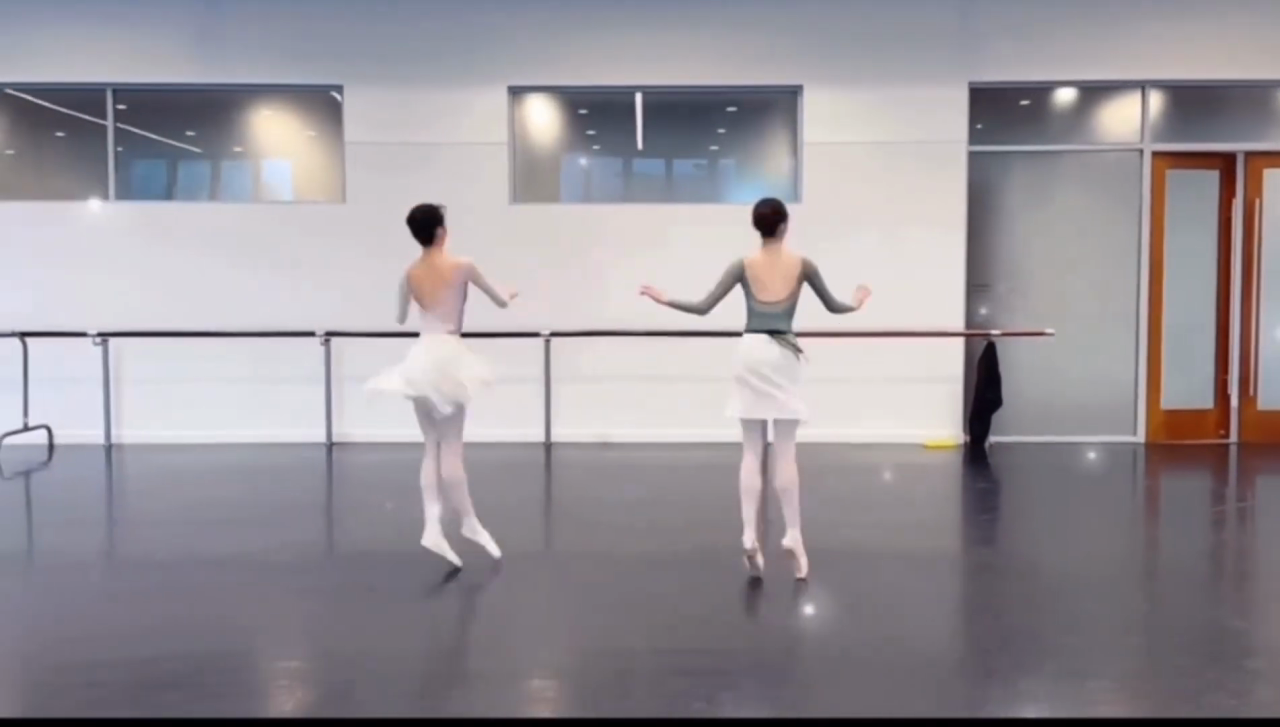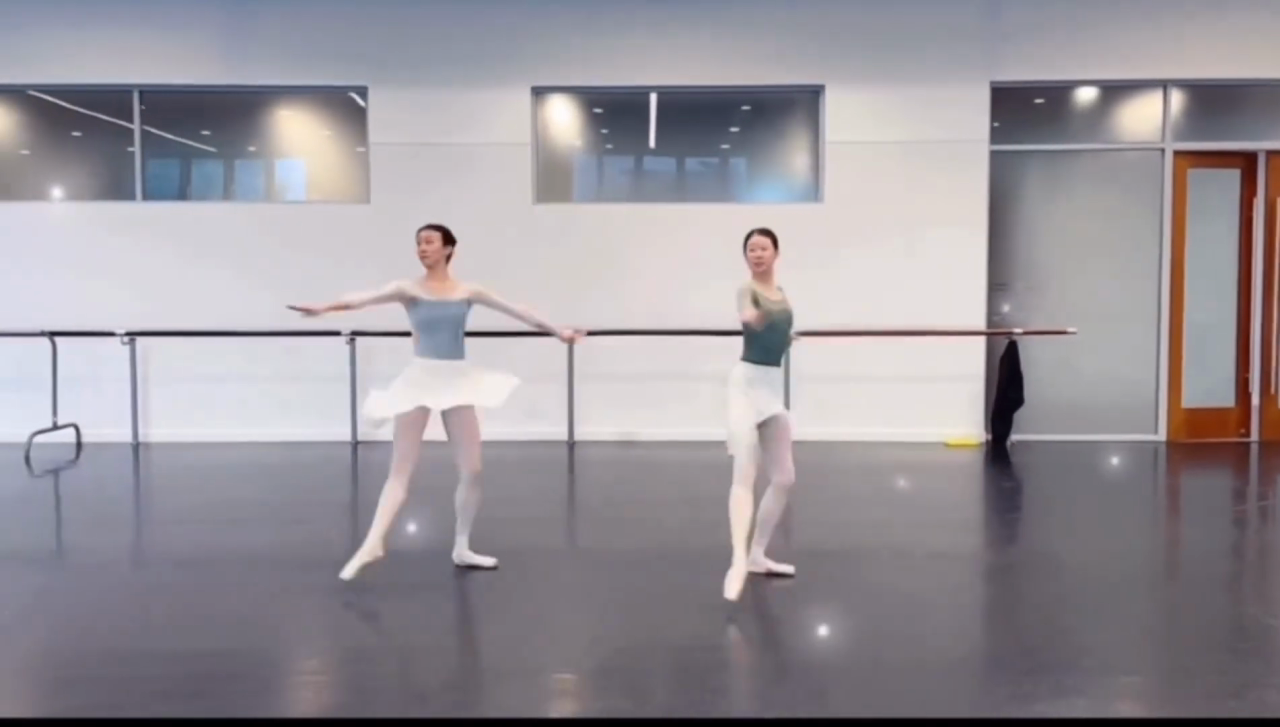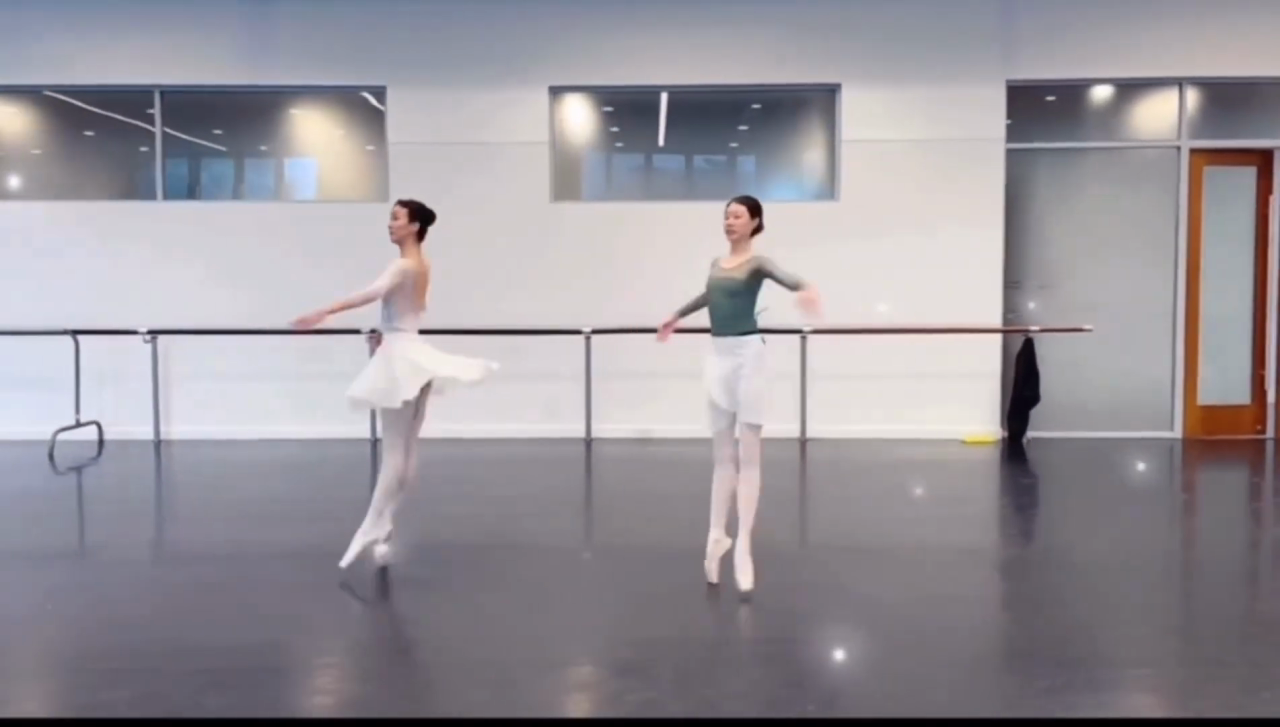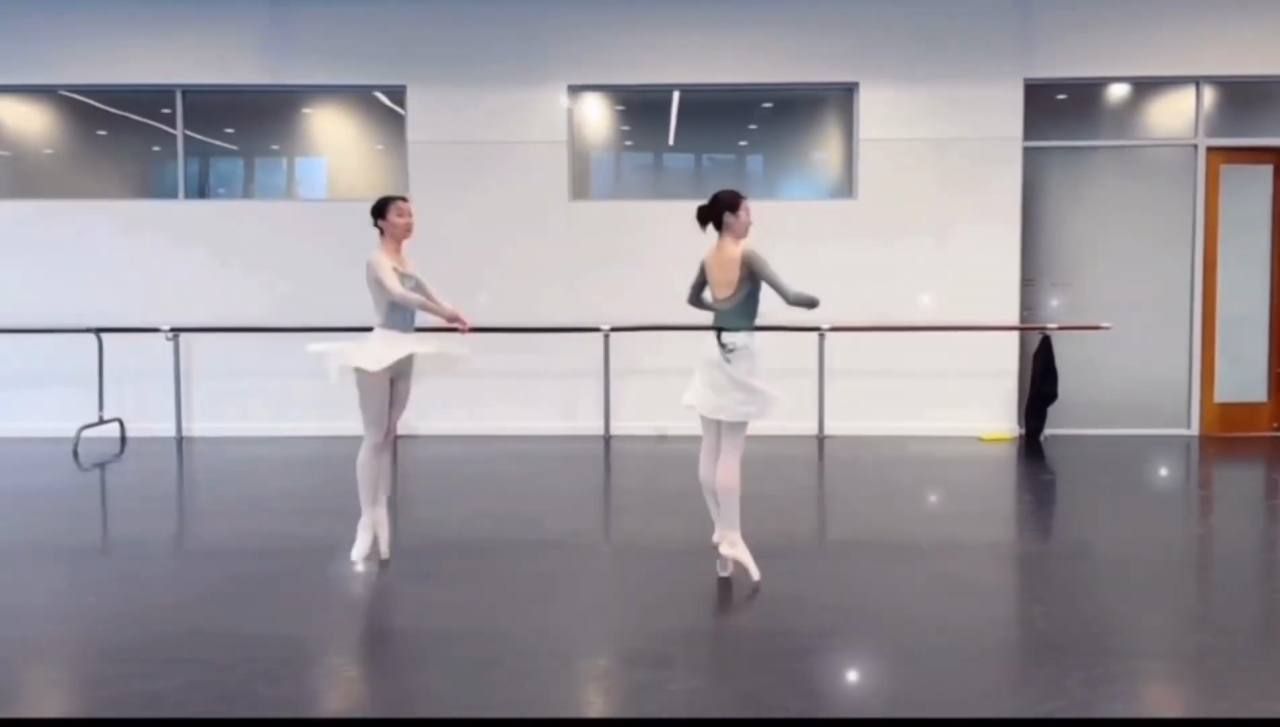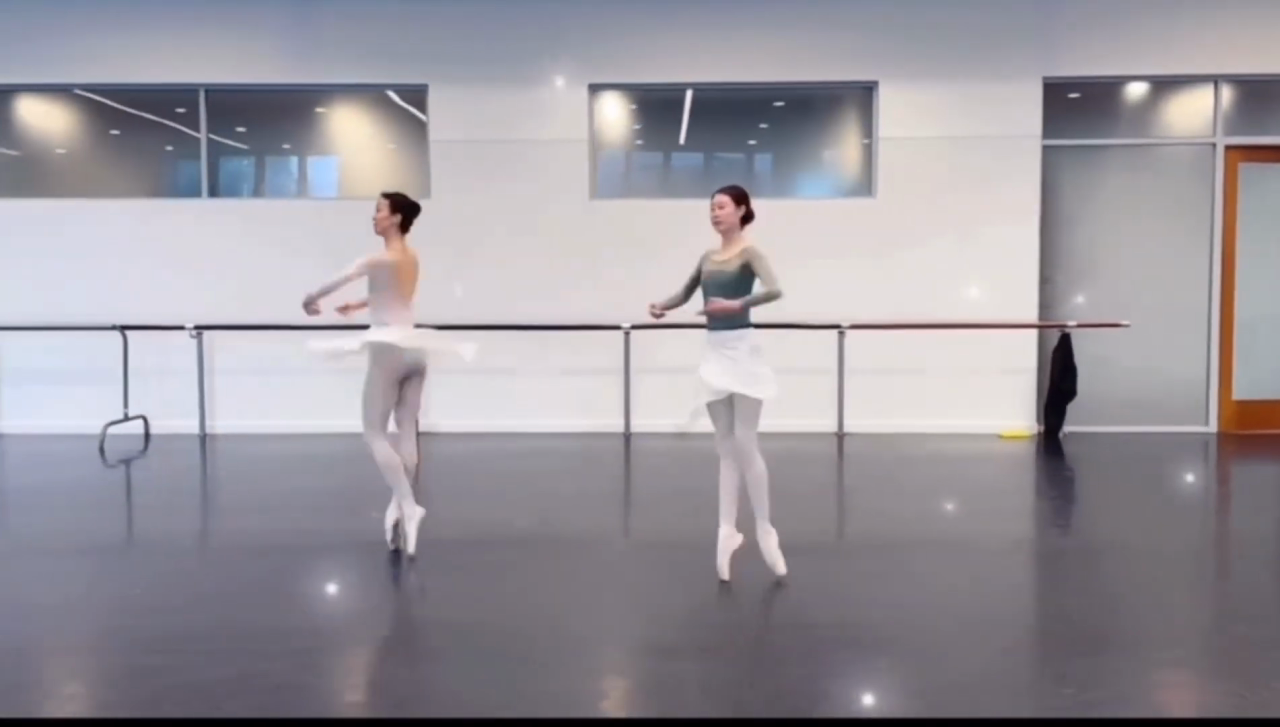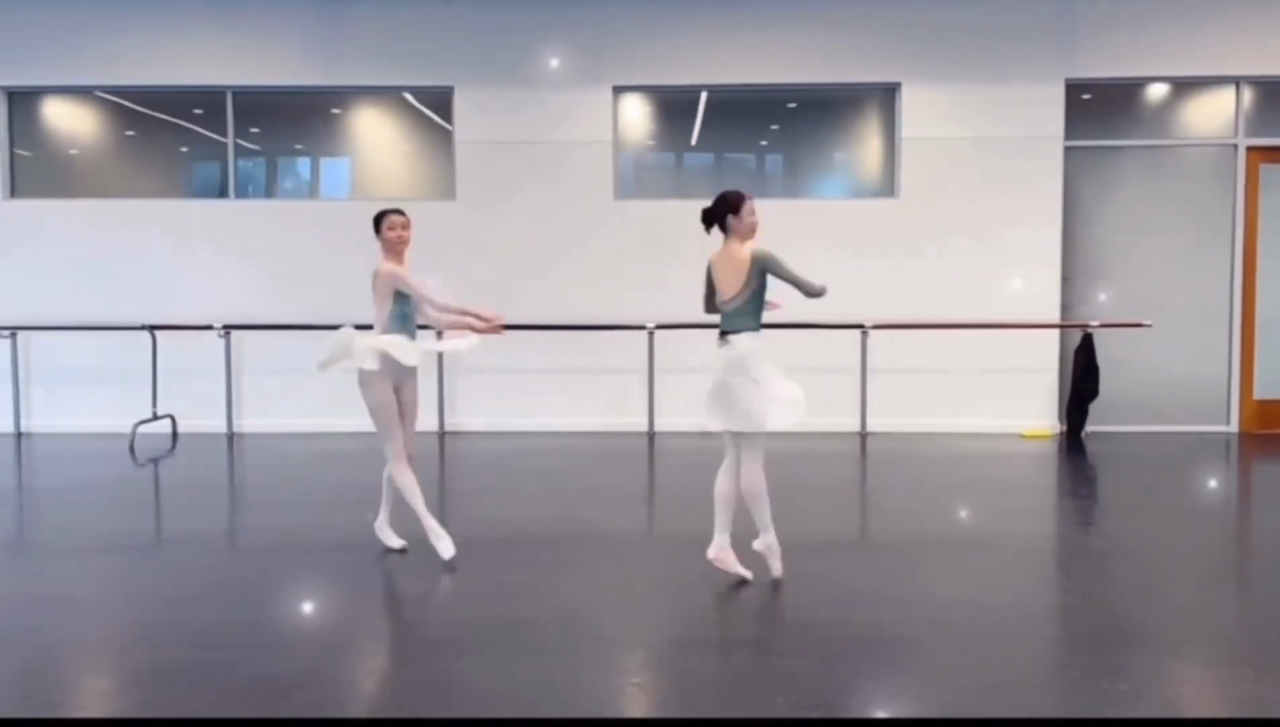
dt=0.3s
person 1, frame 1
left shoulder: (742, 266)
right shoulder: (804, 265)
left elbow: (703, 307)
right elbow: (834, 306)
left wrist: (663, 299)
right wrist: (857, 302)
left hip: (751, 352)
right hip: (785, 355)
left knee: (752, 454)
right knee: (786, 455)
left ankle: (750, 535)
right ankle: (794, 536)
person 1, frame 2
left shoulder: (781, 294)
right shoulder: (746, 290)
right elbow: (747, 315)
right wrist: (750, 317)
left hip: (773, 387)
right hip: (749, 386)
left knee: (785, 479)
right knee: (743, 480)
left ankle: (757, 555)
right ankle: (738, 561)
person 1, frame 3
left shoulder: (757, 261)
right shoulder: (716, 263)
left elbow: (789, 279)
left wrist: (807, 290)
right wrist: (673, 317)
left hip: (746, 355)
right hip: (718, 357)
left knee: (748, 457)
right knee: (723, 457)
left ankle: (743, 544)
right ankle: (716, 537)
person 1, frame 4
left shoulder: (711, 259)
right shoulder: (746, 256)
left elbow: (694, 299)
right elbow: (791, 298)
right wrist: (811, 300)
left hip: (717, 354)
right hip: (740, 352)
left knee: (711, 453)
right knee: (730, 453)
left ankle: (725, 534)
right ankle: (730, 537)
person 1, frame 5
left shoulder: (750, 252)
right shoulder: (707, 257)
left elbow: (775, 290)
right elbow: (683, 294)
left wrist: (736, 304)
right wrist: (663, 307)
left hip: (740, 349)
right hip: (716, 352)
left knee: (745, 446)
right knee: (727, 449)
left ankle: (765, 528)
right ankle: (728, 530)
person 1, frame 6
left shoulder: (717, 260)
right shoulder: (756, 255)
right elbow: (813, 290)
right wrist: (815, 285)
left hip: (729, 356)
right hip: (748, 355)
left knee: (735, 459)
right knee: (751, 459)
left ankle: (721, 543)
right ankle: (768, 539)
person 2, frame 1
left shoulder: (409, 274)
right shoulder: (463, 266)
left elbow: (401, 319)
right elbow: (501, 300)
right wrist: (506, 294)
left hip: (420, 358)
right hip: (447, 357)
left knee: (435, 449)
right knee: (450, 450)
left ankle: (434, 530)
right ankle: (472, 526)
person 2, frame 2
left shoulder: (468, 292)
right shoulder: (407, 288)
left elbow: (516, 311)
right elbow: (365, 298)
left wrist: (557, 330)
right wrist: (326, 308)
left hip: (457, 387)
right hip: (416, 386)
left knee: (472, 472)
right knee: (400, 472)
left ankle: (462, 548)
right ankle: (372, 544)
person 2, frame 3
left shoulder: (404, 266)
right shoulder: (419, 267)
left elbow: (373, 292)
left wrist: (325, 312)
right wrist: (386, 330)
left hip: (399, 356)
right hip: (418, 355)
left knee: (394, 449)
right knee: (406, 447)
left ankle: (374, 527)
right ankle: (381, 524)
person 2, frame 4
left shoulder: (403, 262)
right shoulder: (377, 259)
left elbow: (424, 295)
right elbow: (397, 294)
left wrist: (447, 313)
right wrist: (445, 312)
left hip: (398, 356)
right hip: (378, 356)
left knee: (384, 440)
right knee: (375, 440)
left ankle: (377, 515)
right ankle: (369, 519)
person 2, frame 5
left shoulder: (380, 259)
right shoulder: (408, 258)
left elbow: (339, 281)
left wrist: (312, 299)
right wrist: (363, 302)
left hip: (386, 349)
right hip: (410, 349)
left knee: (375, 435)
right knee: (404, 435)
left ankle: (406, 505)
right ankle: (401, 507)
person 2, frame 6
left shoulder: (402, 275)
right shoulder: (388, 271)
left elbow: (426, 309)
right elbow: (433, 305)
left wrist: (476, 317)
right wrist: (476, 323)
left hip: (401, 366)
right hip: (378, 364)
left knee: (401, 451)
right knee: (396, 453)
left ankle: (383, 521)
right ankle: (429, 523)
